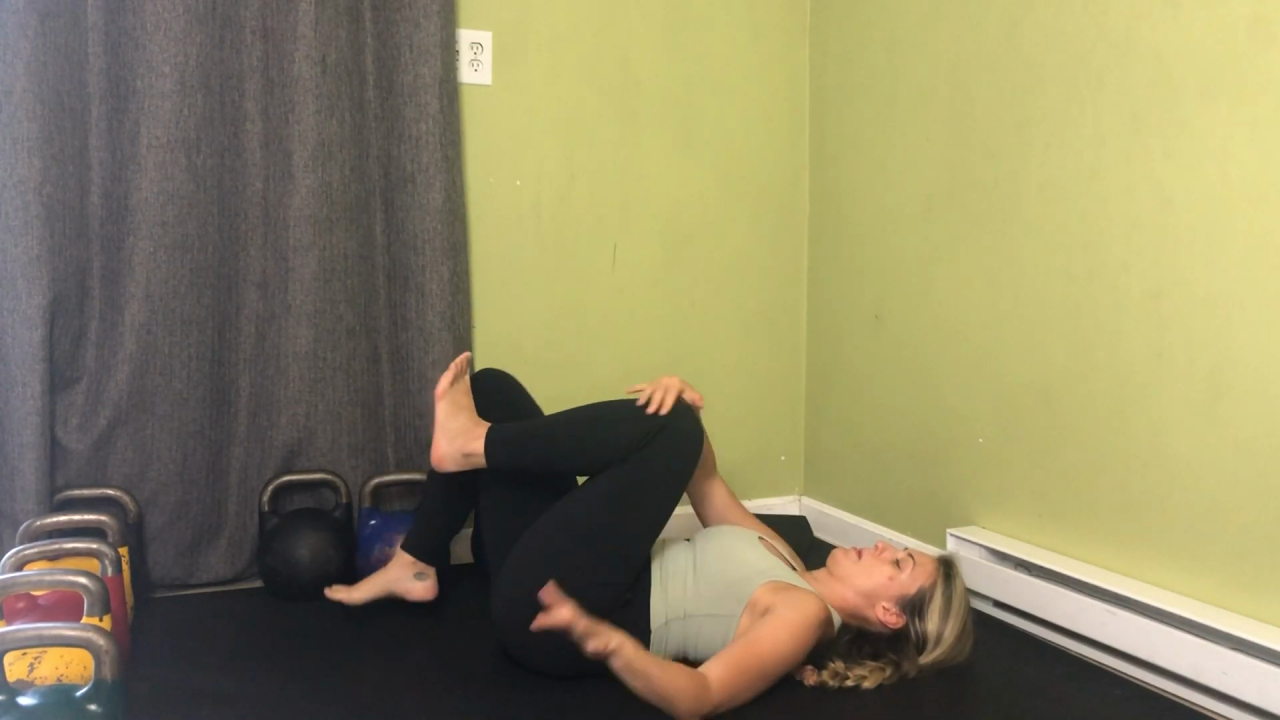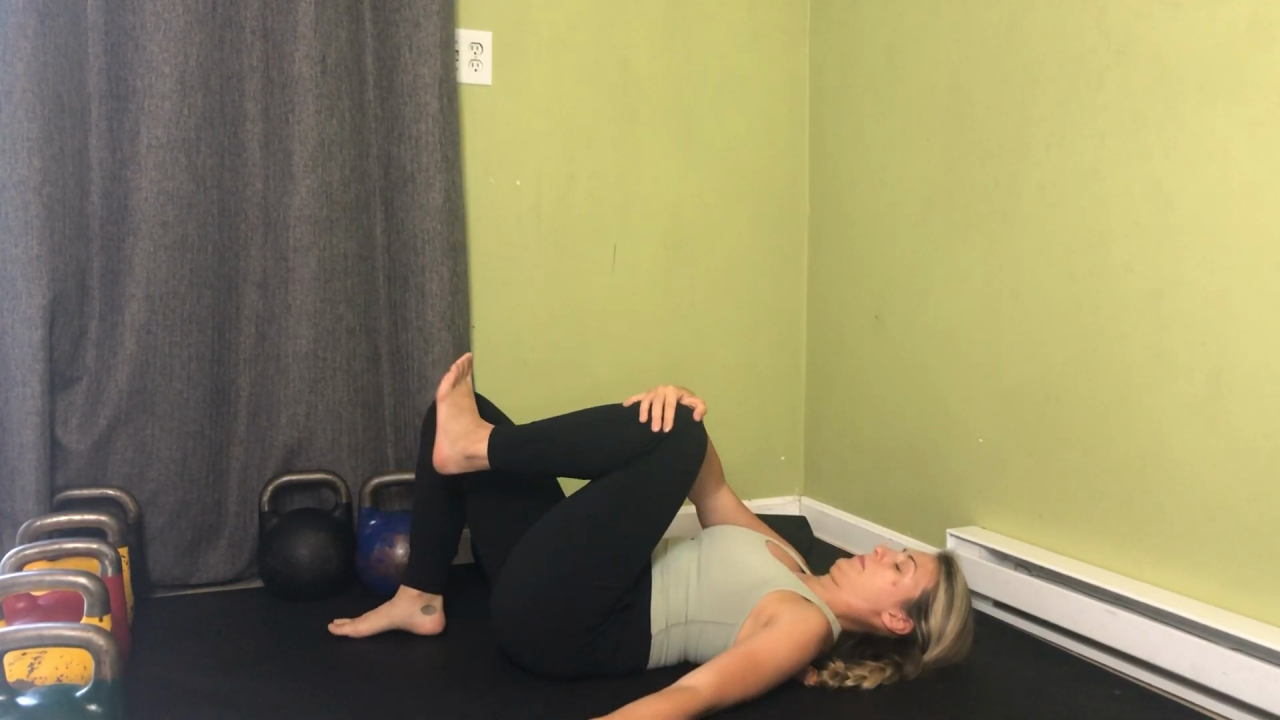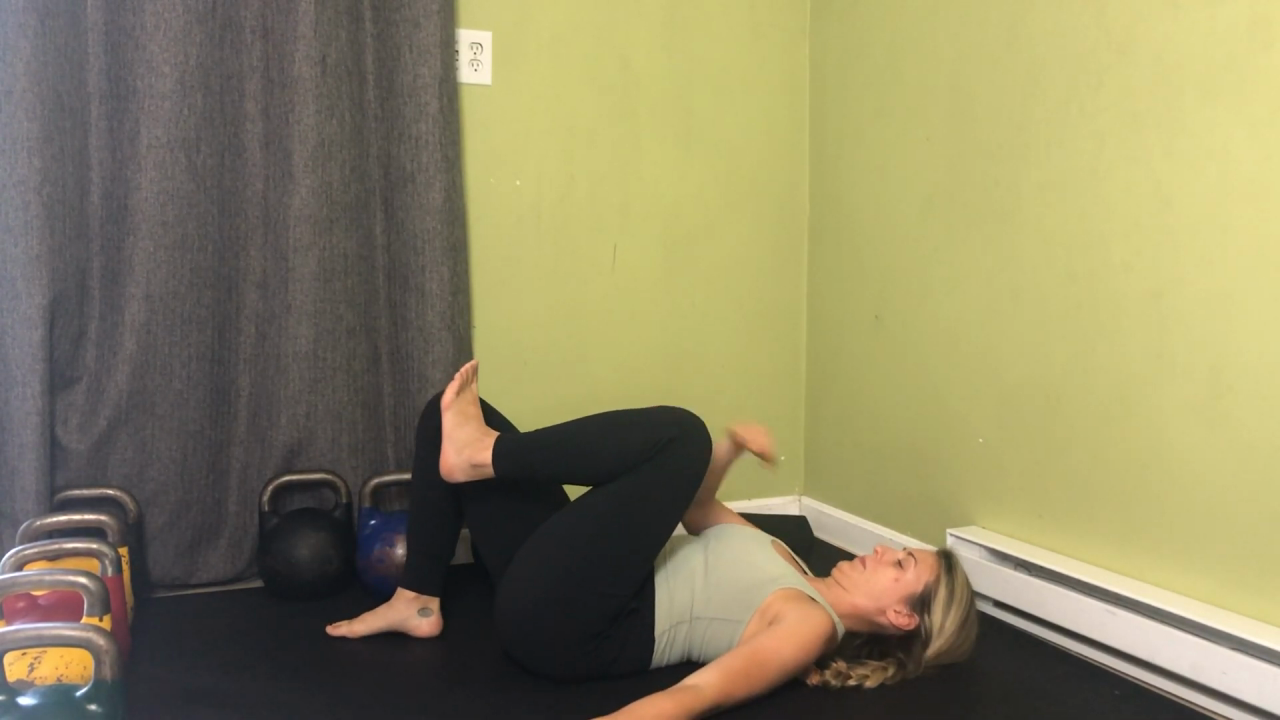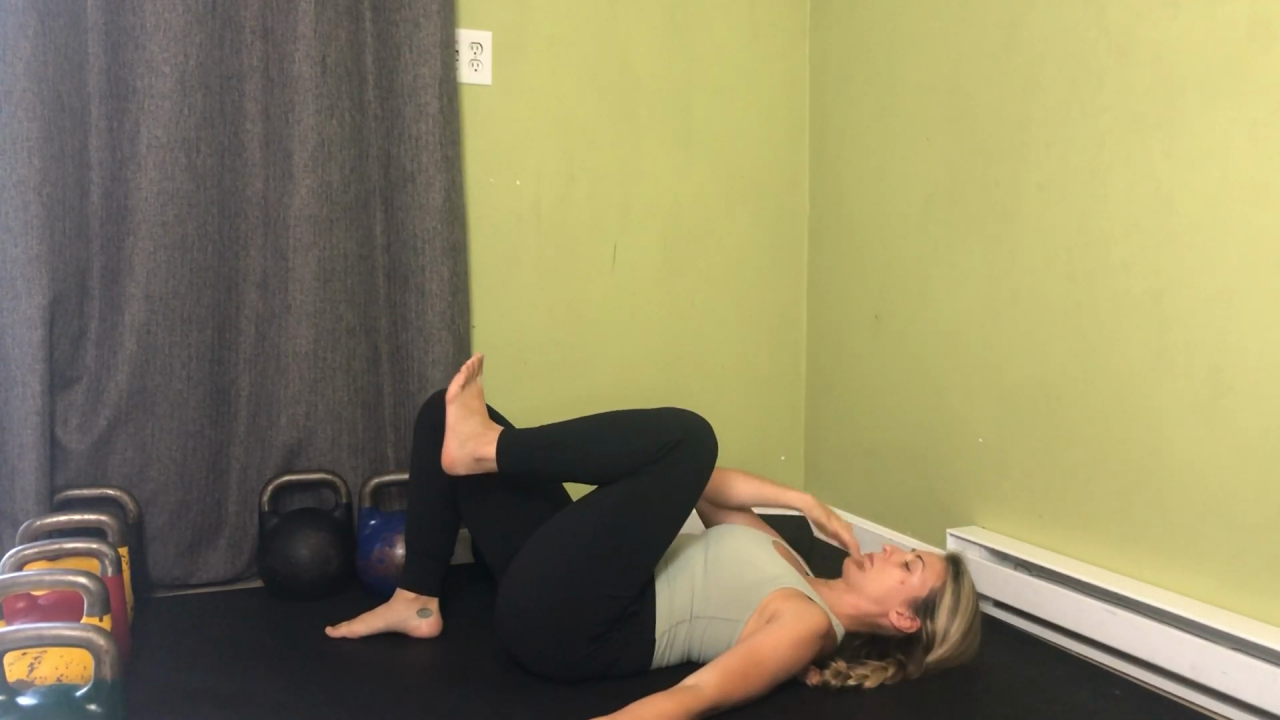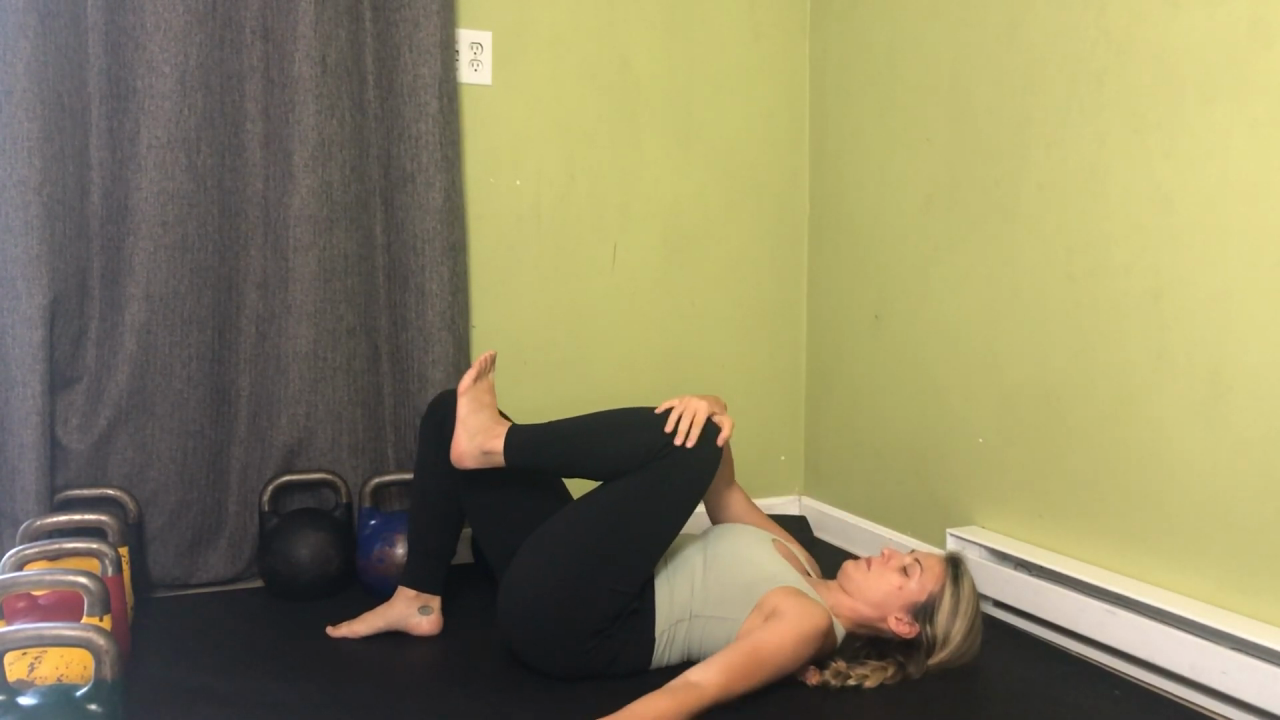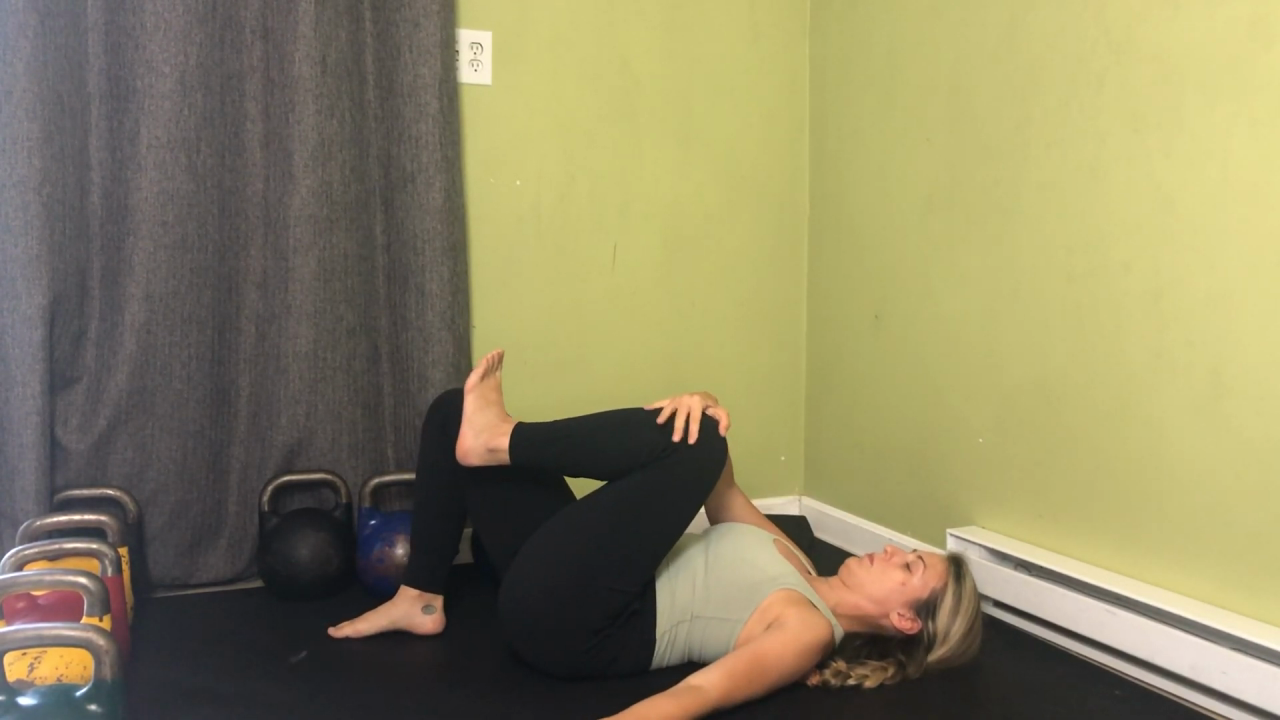
dt=0.4s
person 1, frame 1
left shoulder: (804, 615)
right shoulder: (784, 562)
right elbow: (707, 488)
left wrist: (607, 641)
right wrist: (683, 402)
left hip: (549, 612)
right hip: (554, 582)
left knee: (670, 429)
right knee: (490, 387)
left ankle: (474, 447)
right ankle: (414, 568)
person 1, frame 2
left shoulder: (804, 625)
right shoulder: (787, 563)
right elbow: (709, 489)
right wrist: (680, 402)
left hip: (555, 619)
right hip: (551, 588)
left knee: (675, 437)
left ankle: (478, 448)
right ankle: (420, 600)
person 1, frame 3
left shoulder: (810, 626)
right shoulder: (788, 568)
right elbow: (690, 506)
right wrist: (730, 447)
left hip: (559, 621)
right hip: (553, 584)
left knee: (680, 434)
right knee: (448, 414)
left ankle: (482, 455)
right ankle: (417, 602)
person 1, frame 4
left shoulder: (809, 625)
right shoulder: (791, 569)
right elbow: (704, 494)
right wrist: (803, 500)
left hip: (561, 619)
right hip: (555, 581)
left knee: (686, 435)
right knee: (443, 413)
left ankle: (485, 448)
right ankle: (416, 603)
person 1, frame 5
left shoulder: (808, 624)
right shoulder: (798, 565)
right elbow: (721, 490)
right wrist: (712, 416)
left hip: (562, 620)
right hip: (558, 583)
left knee: (683, 448)
right knee: (451, 409)
left ankle: (492, 443)
right ankle: (418, 601)
person 1, frame 6
left shoulder: (809, 630)
right shoulder: (795, 566)
right elbow: (721, 493)
right wrist: (705, 412)
left hip: (562, 618)
right hip: (559, 581)
left knee: (695, 447)
right knee: (454, 411)
left ankle: (499, 441)
right ankle: (420, 600)
